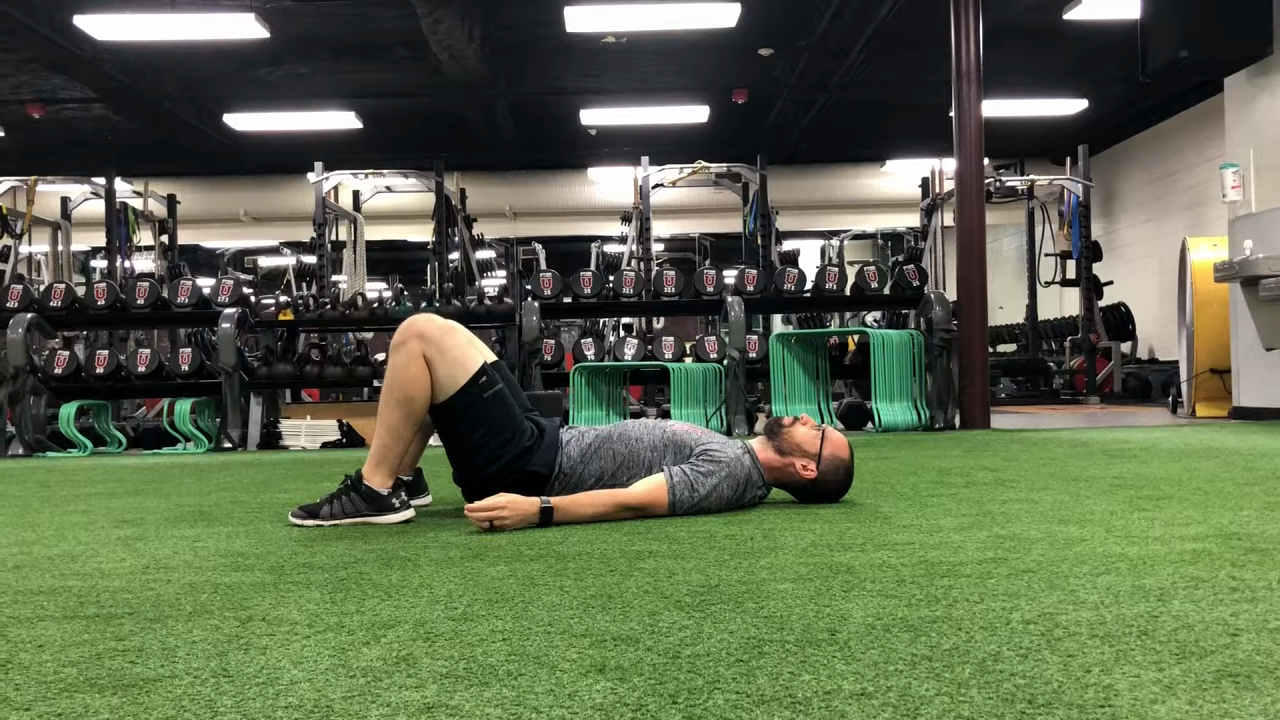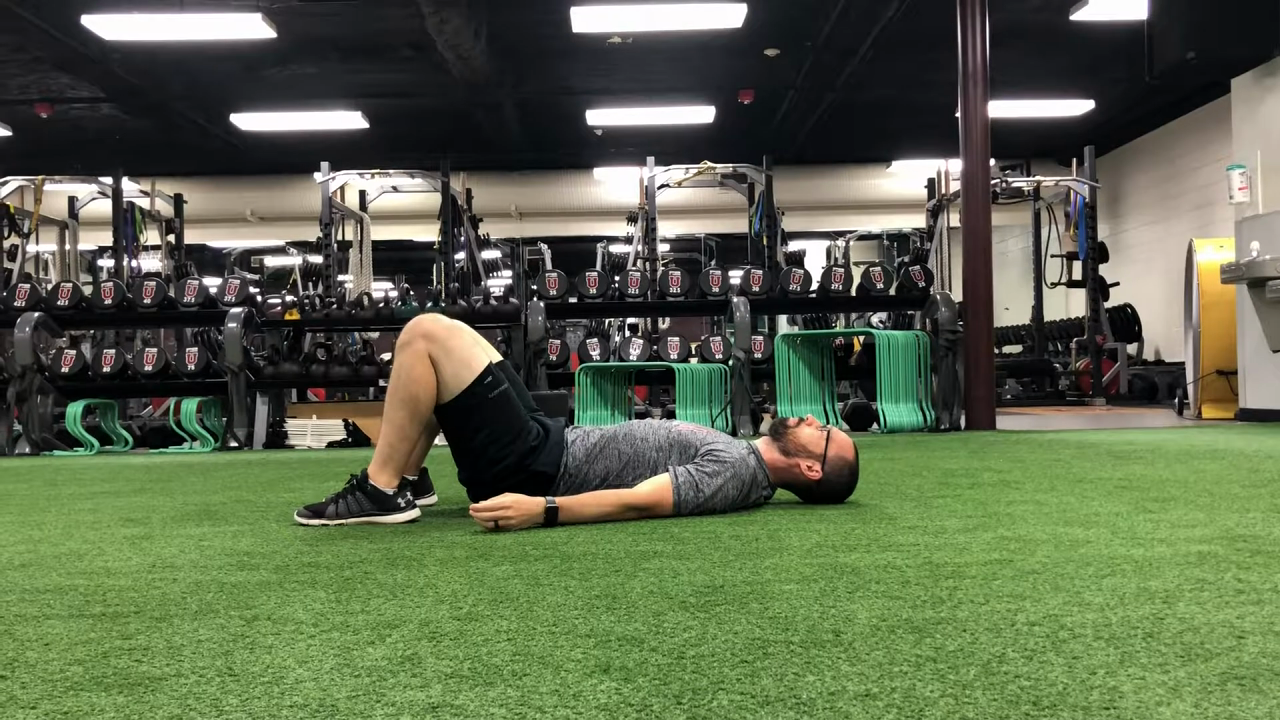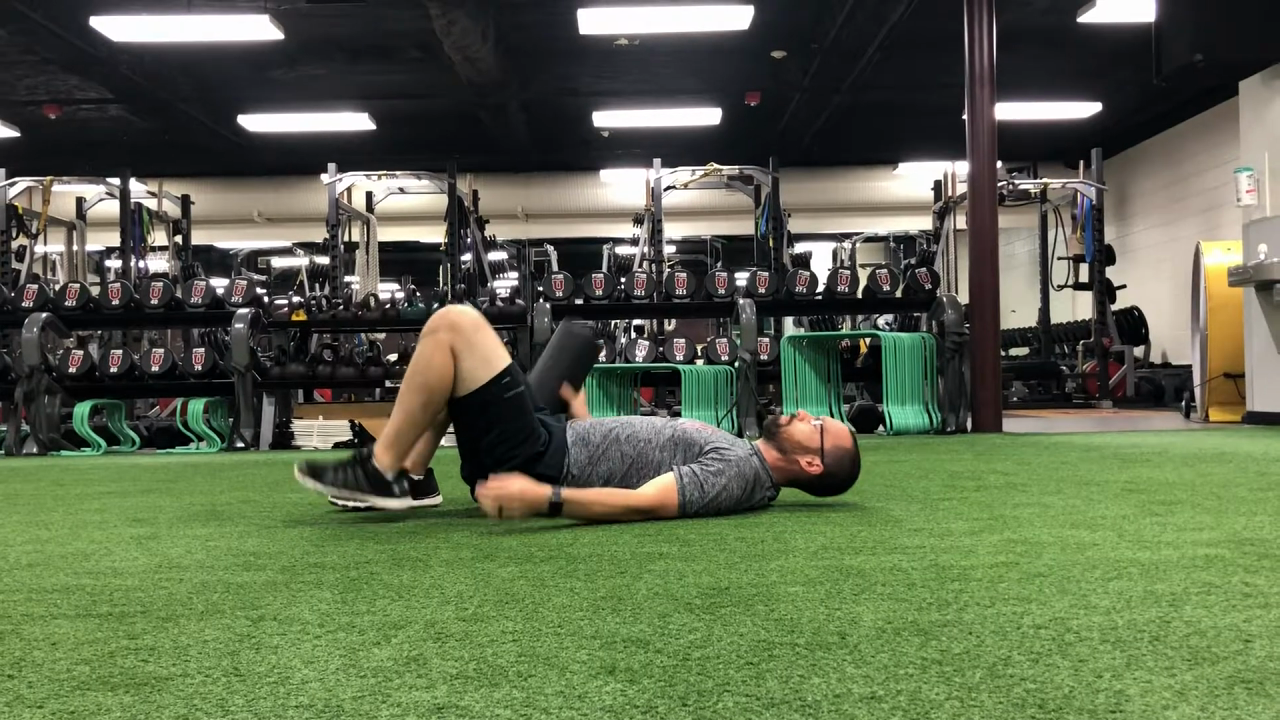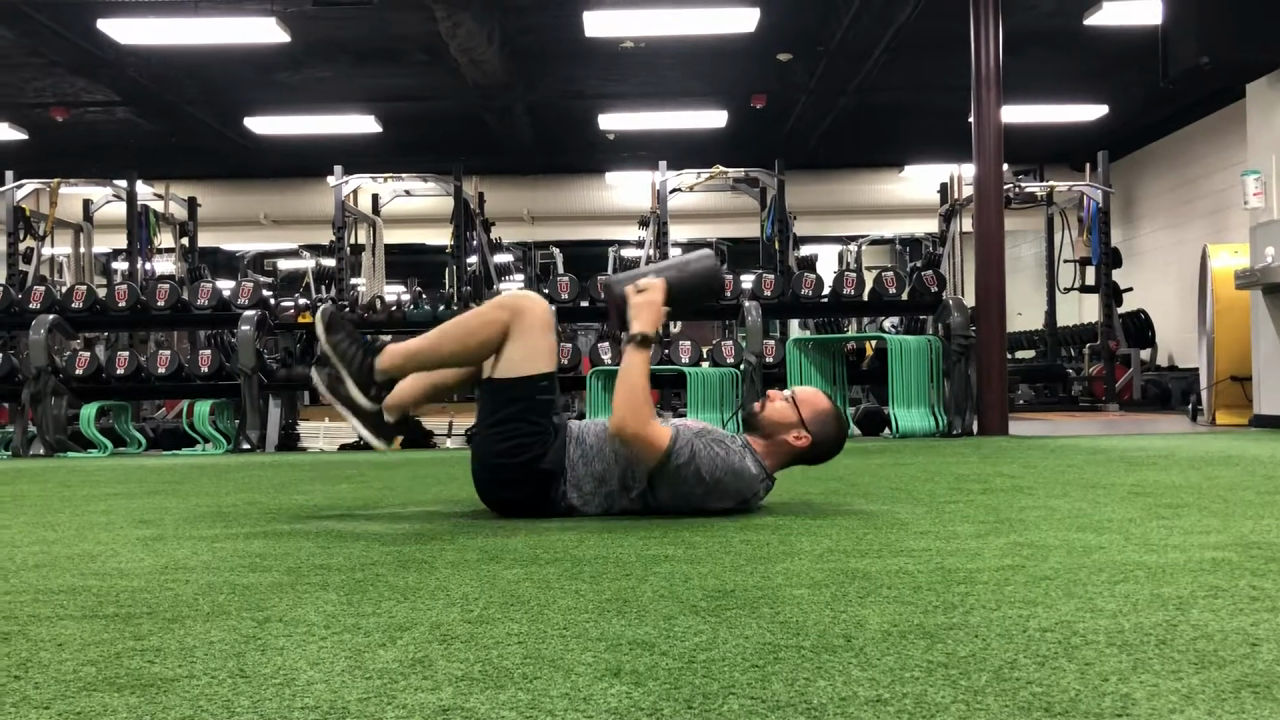
dt=0.4s
person 1, frame 1
left shoulder: (731, 471)
right shoulder: (732, 455)
left elbow: (631, 501)
left wrist: (535, 509)
left hip: (525, 469)
right hip: (548, 441)
left knee: (419, 334)
right knee: (438, 337)
left ankle: (377, 490)
right ankle: (401, 477)
person 1, frame 2
left shoulder: (737, 470)
right shoulder: (737, 454)
left elbow: (637, 501)
left wrist: (540, 508)
left hip: (531, 467)
right hip: (553, 439)
left knee: (425, 334)
right knee: (442, 338)
left ankle: (382, 490)
right ankle: (407, 477)
person 1, frame 3
left shoulder: (739, 473)
right shoulder: (738, 458)
left elbow: (639, 503)
left wrist: (545, 497)
right wrist: (579, 410)
left hip: (536, 464)
right hip: (558, 443)
left knee: (452, 324)
right knee: (459, 336)
left ankle: (381, 472)
right ankle: (407, 475)
person 1, frame 4
left shoulder: (731, 469)
right shoulder: (735, 457)
left elbow: (628, 426)
right elbow: (644, 424)
left wrist: (640, 332)
right wrist: (643, 335)
left hip: (527, 473)
right hip: (541, 467)
left knee: (524, 307)
right knee: (497, 336)
left ankle: (376, 370)
right ankle: (384, 410)
